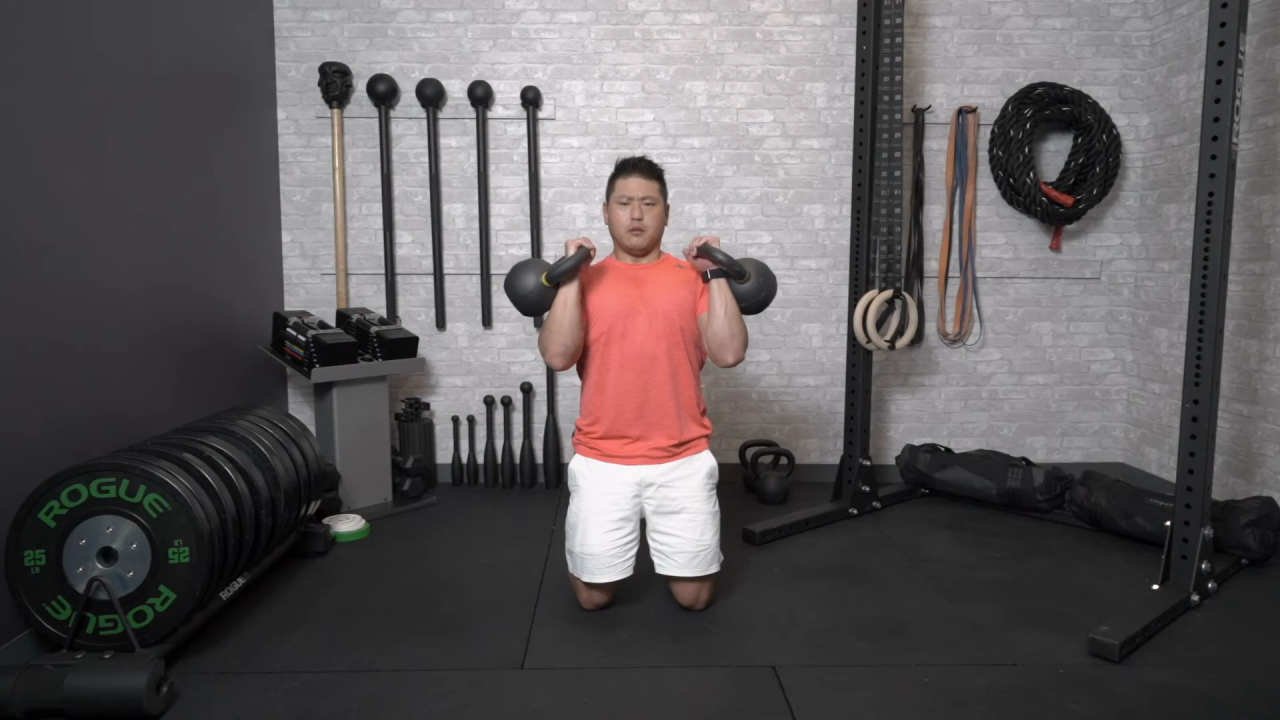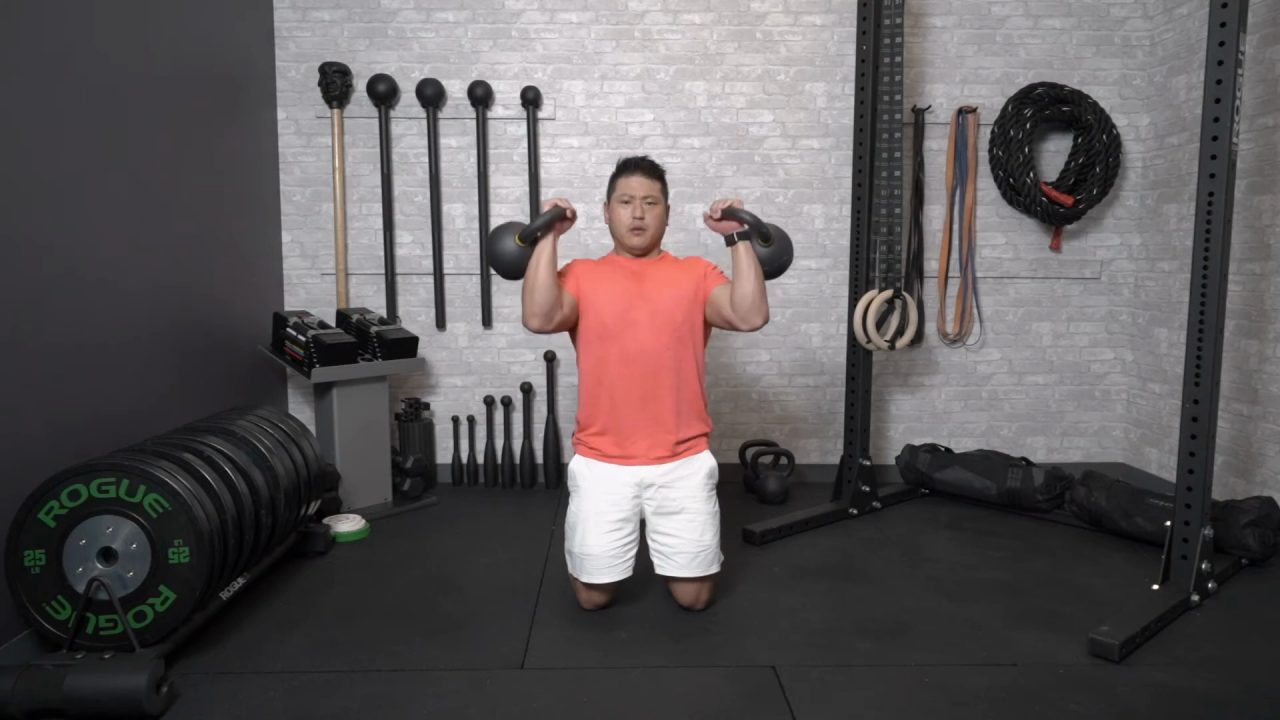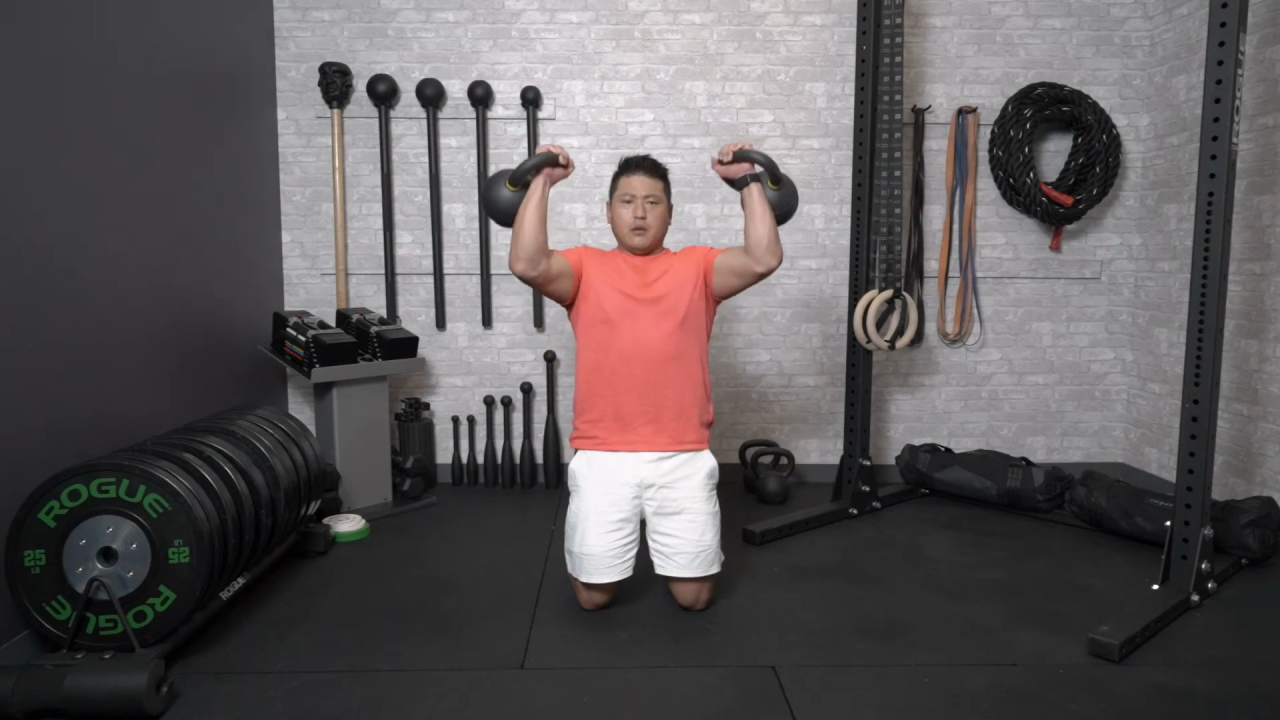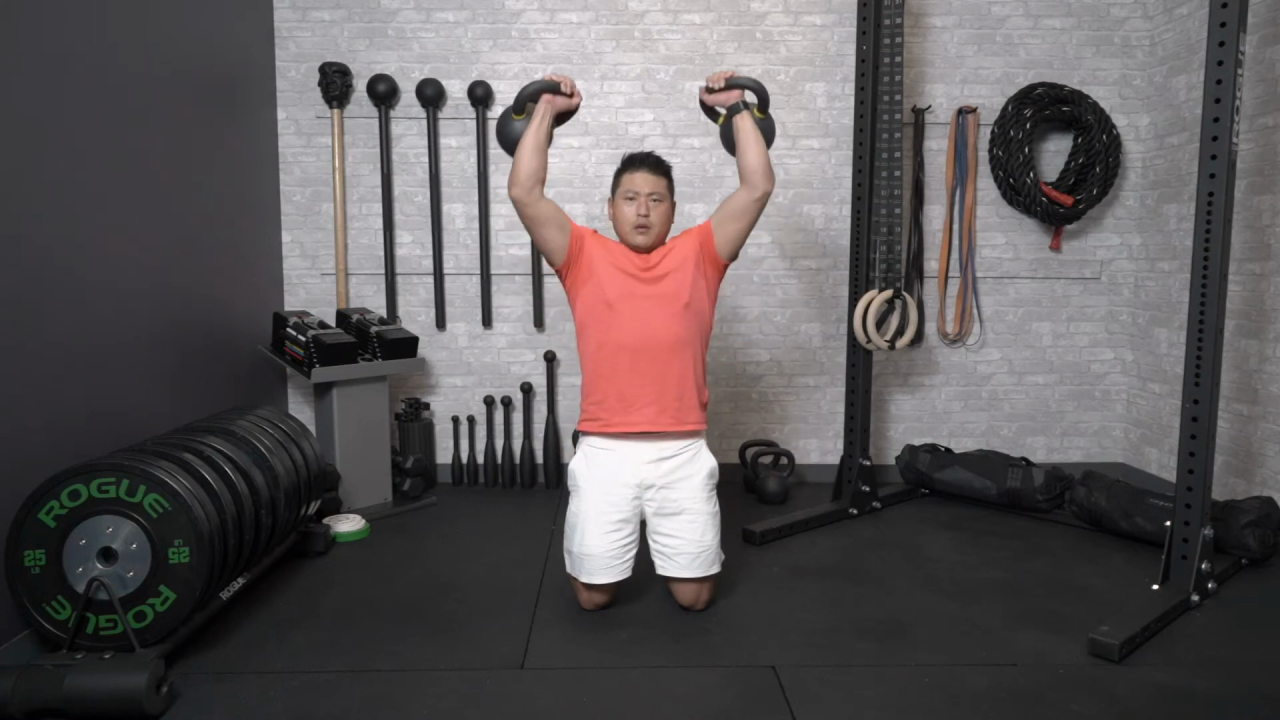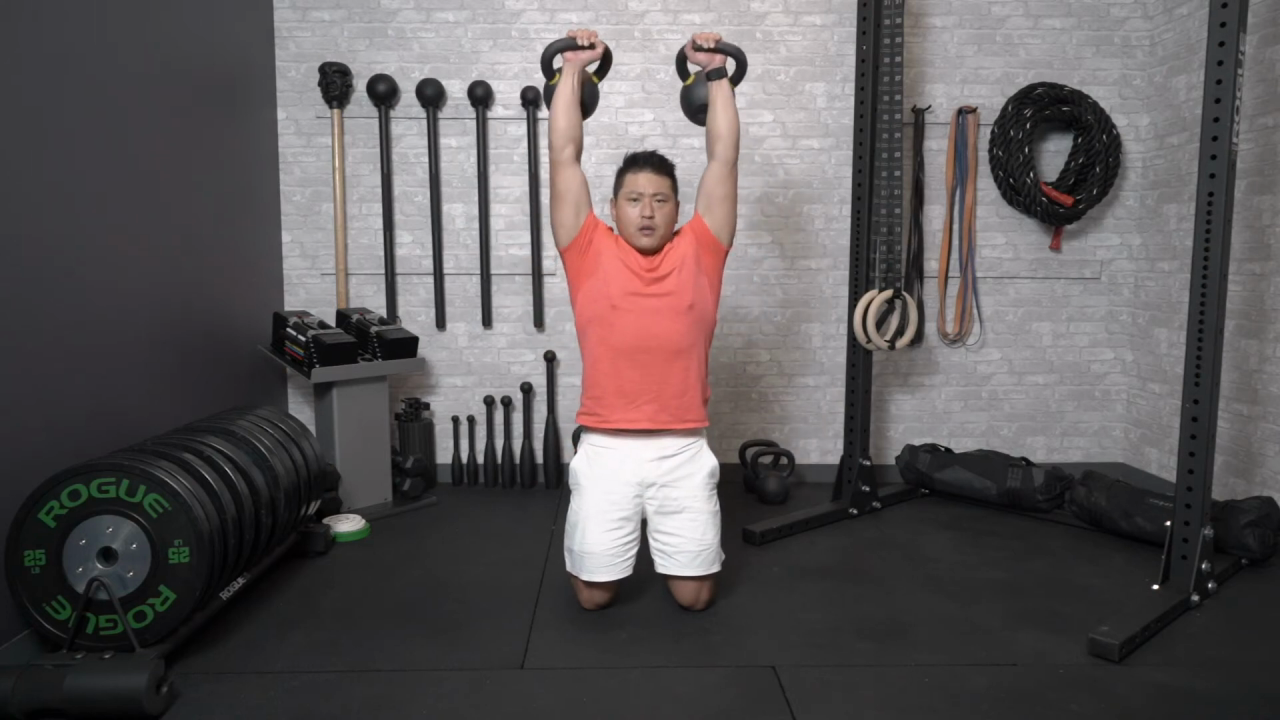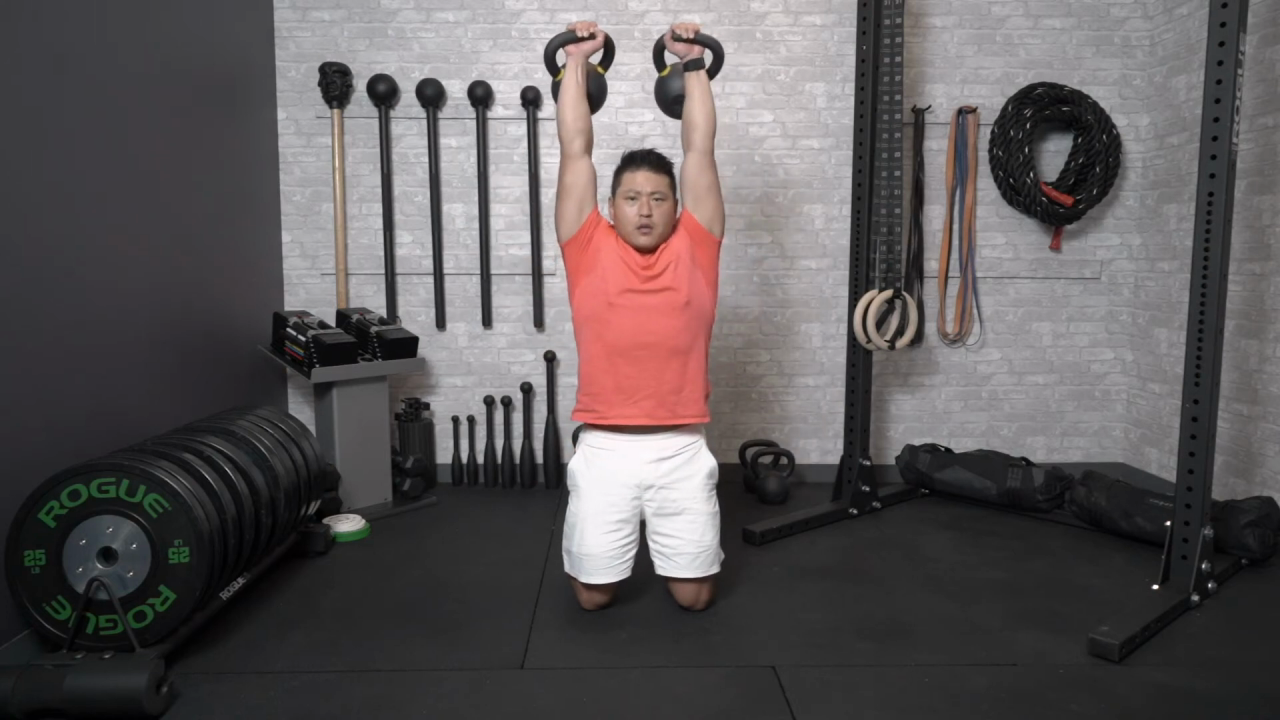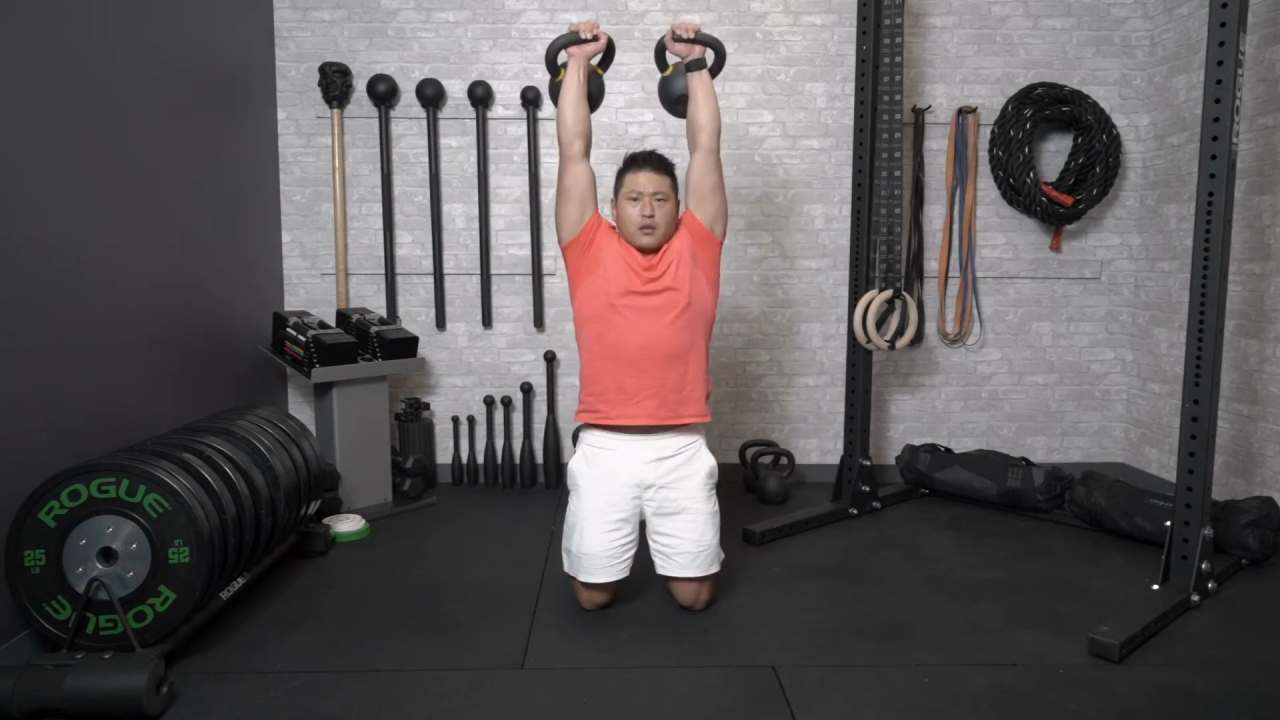
dt=0.7s
person 1, frame 1
left shoulder: (694, 277)
right shoulder: (584, 279)
left elbow: (730, 352)
right elbow: (557, 355)
left wrist: (716, 274)
right wrist: (570, 274)
left hip: (683, 460)
right hip: (602, 461)
left knee: (694, 595)
right knee: (594, 595)
left ankle: (667, 548)
right ankle: (605, 552)
person 1, frame 2
left shoulder: (696, 273)
right shoulder: (582, 275)
left elbow: (751, 317)
right elbow: (538, 318)
left wrist: (738, 236)
right wrist: (548, 236)
left hip: (682, 461)
right hip: (601, 462)
left knee: (694, 593)
right knee: (594, 592)
left ankle: (664, 543)
right ankle: (617, 542)
person 1, frame 3
left shoulder: (696, 267)
right shoulder: (585, 268)
left elbow: (764, 259)
right elbow: (526, 264)
left wrist: (749, 180)
right wrist: (541, 181)
left hip: (682, 457)
right hip: (603, 457)
left knee: (694, 593)
right knee: (593, 593)
left ankle: (664, 546)
right ankle: (607, 549)
person 1, frame 4
left shoulder: (698, 255)
right shoulder: (585, 257)
left elbow: (758, 186)
right elbow: (523, 191)
left wrist: (735, 108)
right wrist: (546, 110)
left hip: (682, 452)
right hip: (605, 451)
left knee: (694, 593)
right knee: (594, 593)
left ankle: (666, 540)
right ankle: (614, 541)
person 1, frame 5
left shoulder: (699, 253)
right shoulder: (590, 253)
left elbow: (723, 156)
right elbow: (565, 155)
left wrist: (716, 72)
right wrist: (572, 68)
left hip: (682, 451)
right hip: (605, 450)
left knee: (695, 594)
right knee: (593, 593)
left ankle: (673, 543)
right ankle: (618, 542)
person 1, frame 6
left shoulder: (694, 249)
right shoulder: (590, 249)
left elbow: (699, 148)
right elbow: (575, 149)
left wrist: (693, 61)
right wrist: (576, 60)
left hip: (681, 449)
right hip: (605, 449)
left knee: (695, 593)
right knee: (594, 594)
left ankle: (667, 543)
right ankle: (620, 542)
person 1, frame 7
left shoulder: (695, 249)
right shoulder: (591, 250)
left elbow: (706, 149)
right elbow: (573, 152)
left wrist: (695, 62)
right wrist: (578, 62)
left hip: (680, 449)
right hip: (605, 448)
left knee: (695, 593)
right knee: (593, 593)
left ankle: (665, 540)
right ankle: (628, 540)
